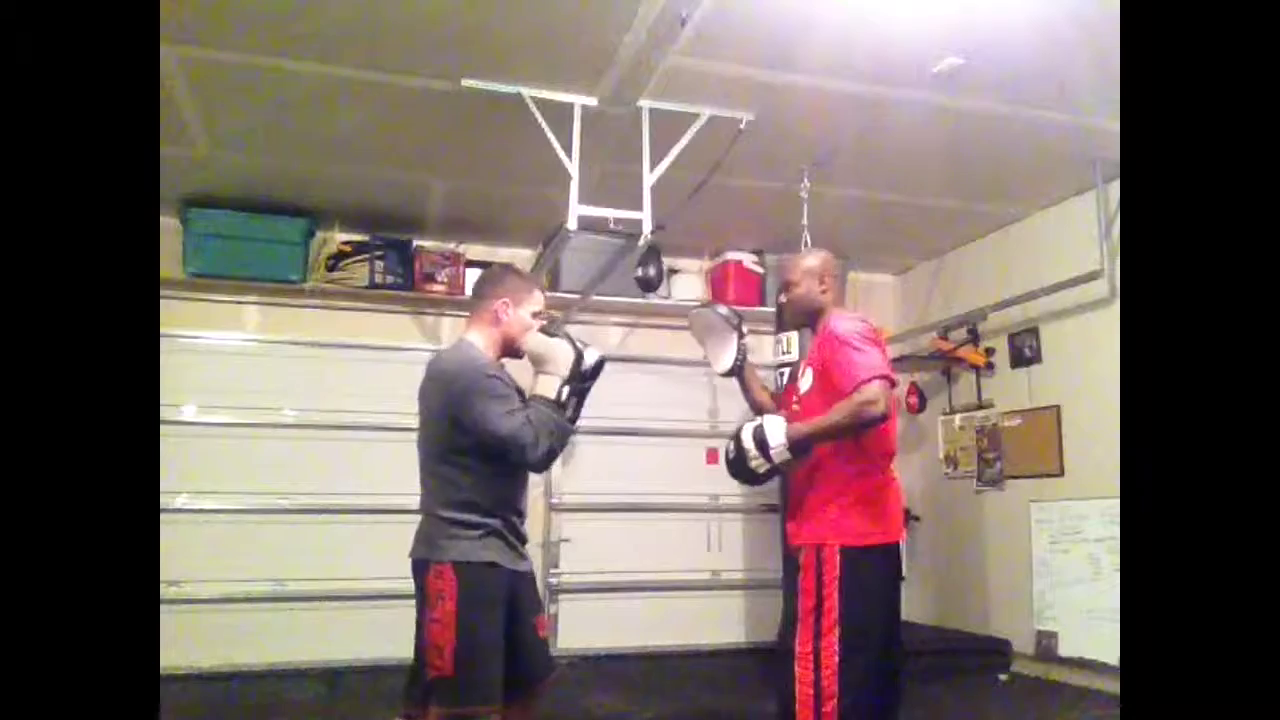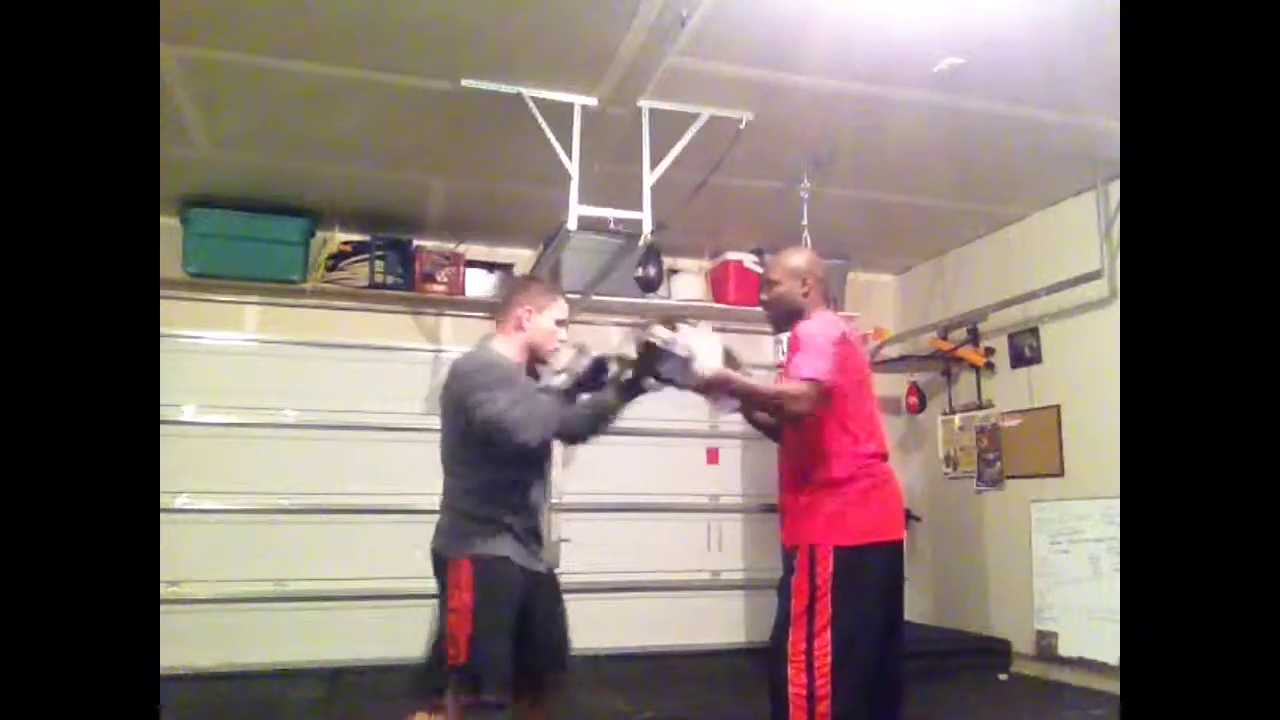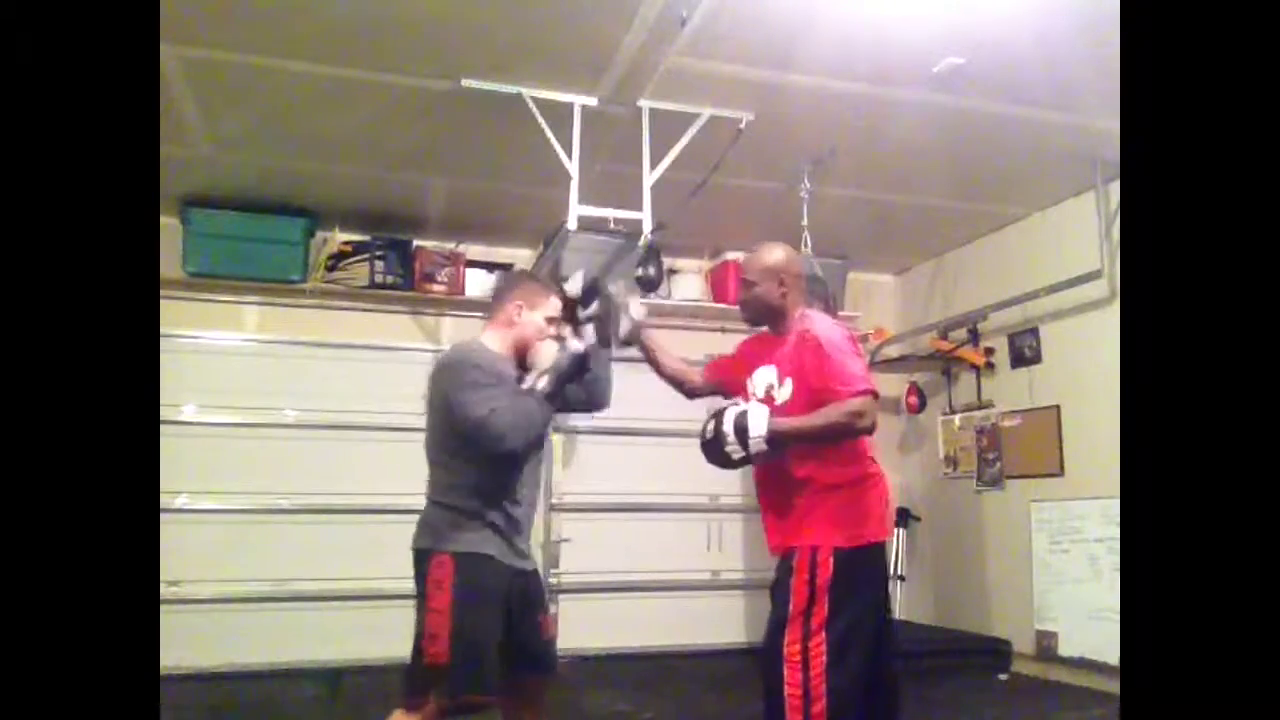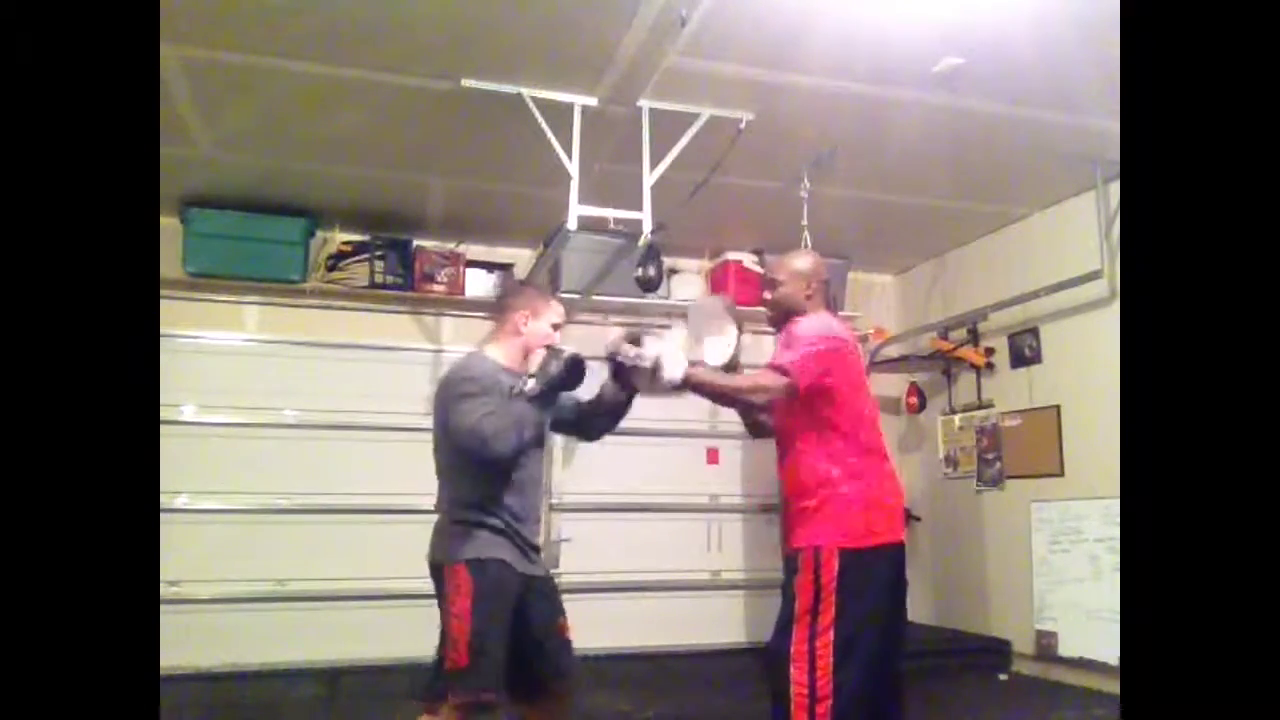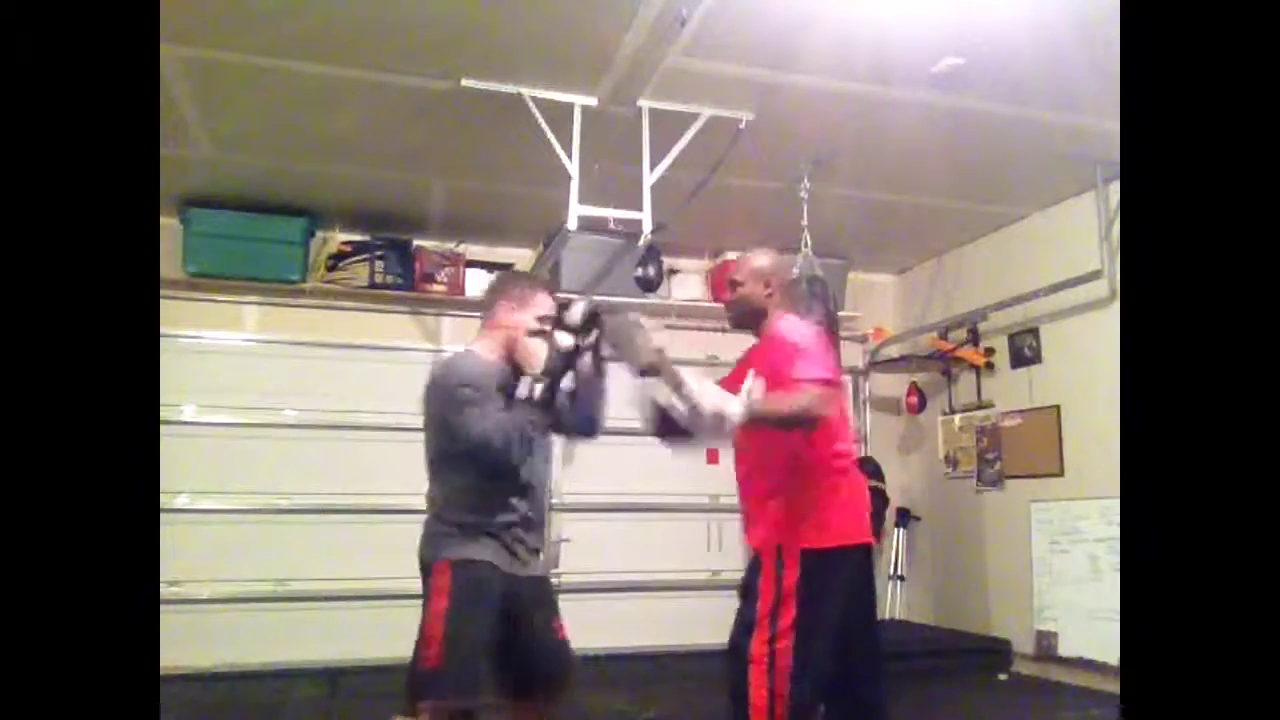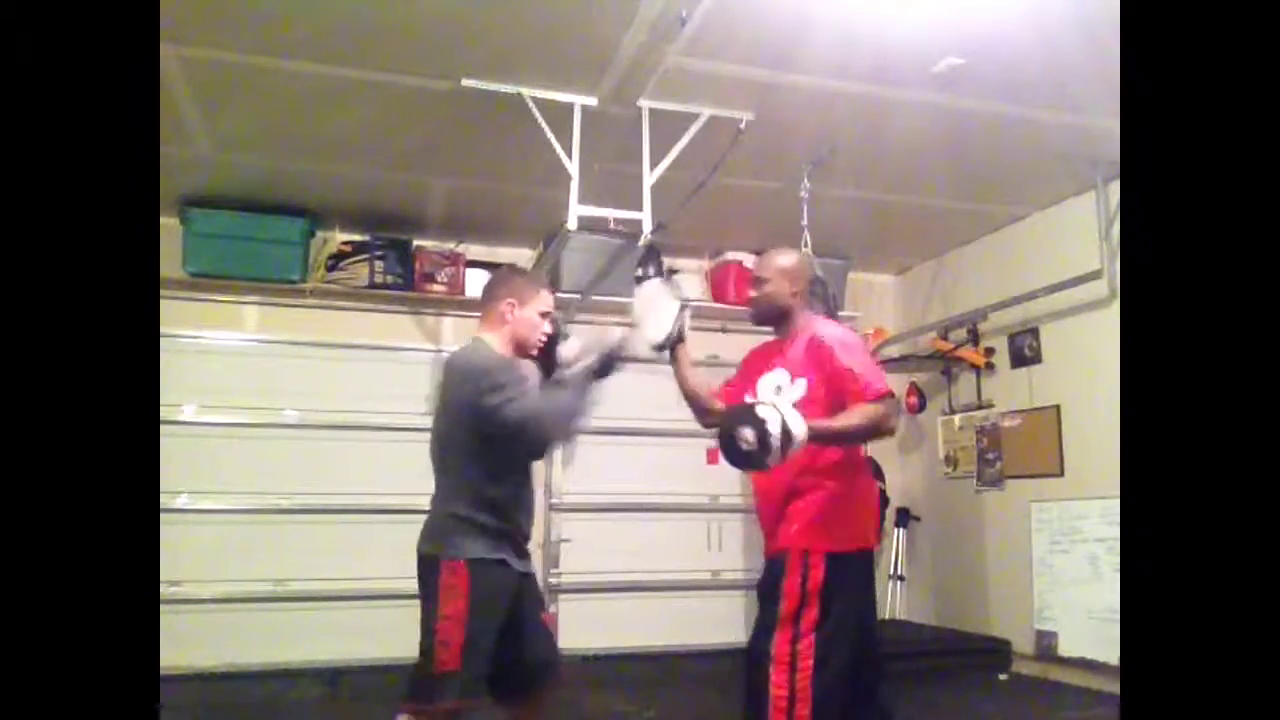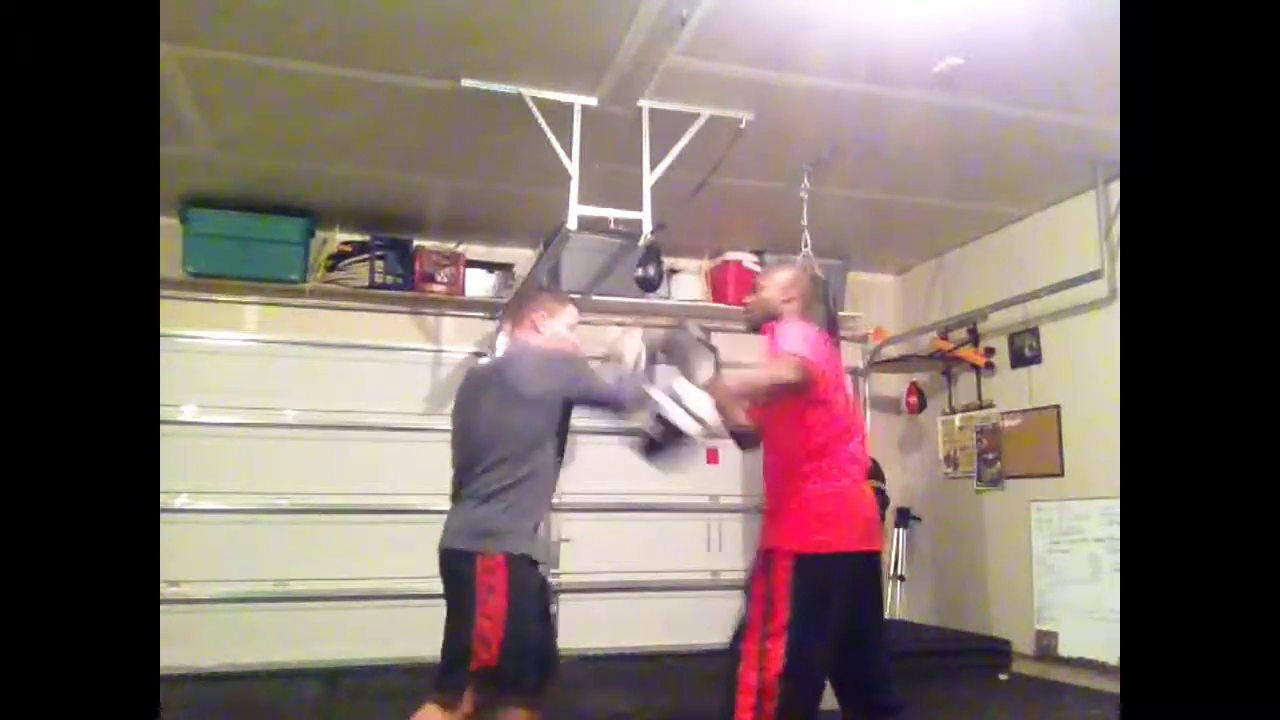
dt=0.7s
person 1, frame 1
left shoulder: (846, 331)
right shoulder: (821, 346)
left elbow: (873, 403)
right elbow: (780, 417)
left wrist: (791, 436)
right wrist: (740, 367)
left hip: (841, 530)
right hip: (854, 529)
left knee: (818, 664)
right knee: (862, 664)
person 1, frame 2
left shoulder: (818, 334)
right shoulder: (813, 339)
left elbow: (796, 396)
right elbow: (786, 428)
left wrist: (717, 376)
right wrist: (741, 391)
left hip: (836, 526)
right hip: (862, 523)
left knee: (806, 664)
right knee: (876, 666)
person 1, frame 3
left shoulder: (823, 336)
right shoulder: (759, 349)
left elbow: (862, 414)
right elbow: (694, 380)
left wrist: (770, 429)
right wrist: (638, 332)
left hip: (832, 526)
right hip: (830, 529)
left knee: (798, 661)
right knee: (855, 663)
person 1, frame 4
left shoulder: (816, 332)
right shoulder: (804, 340)
left elbow: (758, 393)
right elbow: (768, 423)
left wrist: (682, 370)
right wrist: (720, 372)
left hip: (844, 524)
right hip: (861, 523)
left knee: (812, 665)
right knee: (863, 664)
person 1, frame 5
left shoulder: (795, 336)
right shoulder: (758, 357)
left elbow: (813, 406)
right elbow: (701, 404)
left wrist: (734, 410)
right wrist: (660, 368)
left hip: (810, 526)
right hip: (834, 527)
left knee: (767, 663)
right knee: (849, 670)
person 1, frame 6
left shoulder: (833, 340)
right shoulder: (763, 358)
left elbow: (883, 415)
right elbow: (710, 411)
left wrist: (803, 429)
right wrist: (678, 348)
left hip: (827, 530)
right hip: (799, 531)
left knee: (785, 665)
right knee: (845, 666)
person 1, frame 7
left shoulder: (791, 334)
right shoulder: (803, 342)
left elbow: (787, 375)
right elbow: (751, 423)
left wrist: (709, 393)
right wrist: (707, 375)
left hip: (812, 527)
right hip: (850, 522)
left knee: (765, 664)
right knee: (860, 663)
person 2, frame 1
left shoulder: (485, 371)
right shoulder: (464, 370)
left elbow: (536, 449)
right elbow: (530, 447)
left wrist: (573, 386)
right wrist: (552, 378)
left hip: (504, 555)
right hip: (461, 559)
person 2, frame 2
left shoulder: (526, 376)
right shoulder: (478, 369)
left elbow: (576, 427)
right elbow: (522, 433)
left wrist: (625, 386)
right wrist: (569, 388)
left hip: (523, 553)
right hip: (477, 552)
left knee: (538, 679)
person 2, frame 3
left shoulder: (519, 371)
right shoulder: (466, 364)
left elbow: (595, 395)
right elbow: (504, 434)
right wrist: (545, 378)
left hip: (510, 551)
right hip: (461, 549)
left knee: (528, 682)
person 2, frame 4
left shoulder: (521, 380)
right shoulder: (469, 376)
left elbow: (584, 423)
right elbow: (492, 441)
left wrist: (622, 386)
right wrist: (537, 387)
left hip: (519, 557)
right hip: (473, 555)
left knee: (550, 683)
person 2, frame 5
left shoulder: (518, 375)
right shoulder: (459, 376)
left elbow: (584, 424)
right elbow: (504, 449)
left wrist: (585, 357)
right wrist: (543, 381)
left hip: (519, 557)
right hip: (465, 555)
left knee: (542, 683)
person 2, frame 6
left shoulder: (510, 370)
right shoulder: (477, 368)
left elbow: (531, 444)
right elbow: (547, 422)
right wrist: (588, 367)
left hip: (503, 554)
right hip: (466, 554)
left knee: (531, 679)
person 2, frame 7
left shoulder: (485, 375)
right shoulder: (549, 364)
right elbow: (622, 396)
right wrist: (640, 369)
left hip: (503, 546)
right hip: (491, 547)
left knee: (530, 676)
